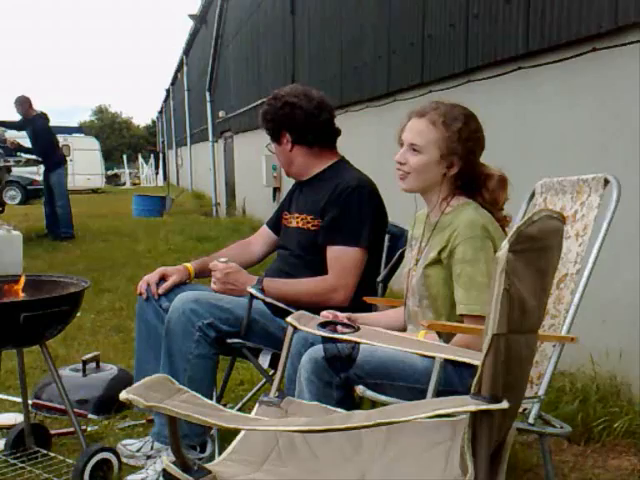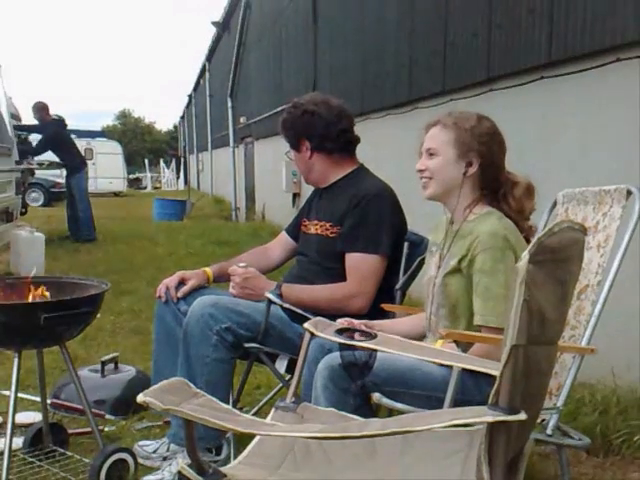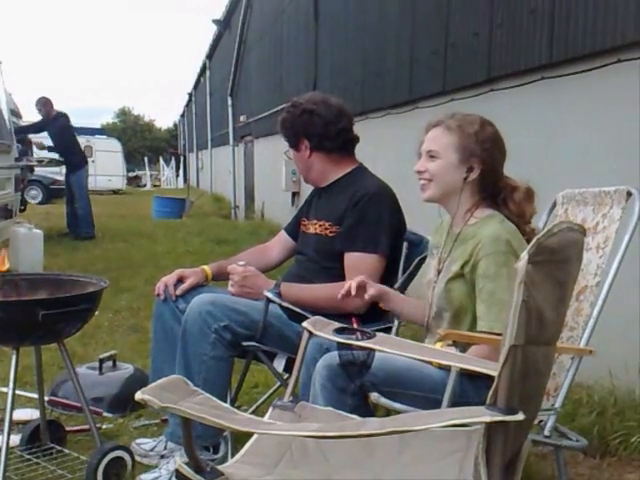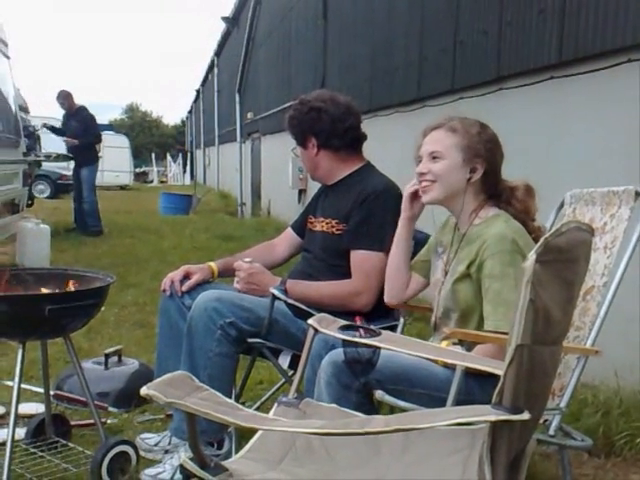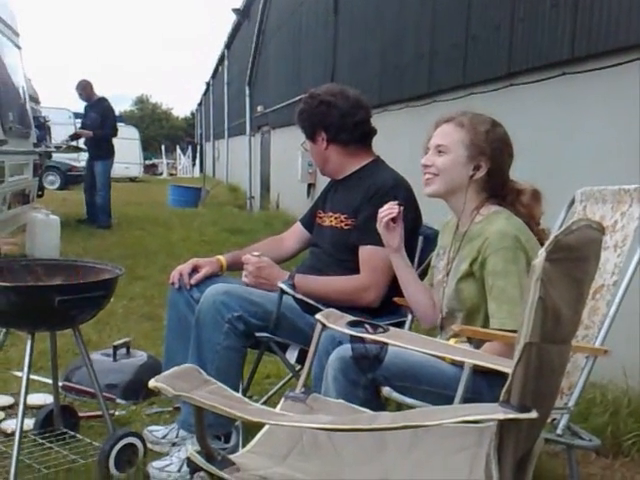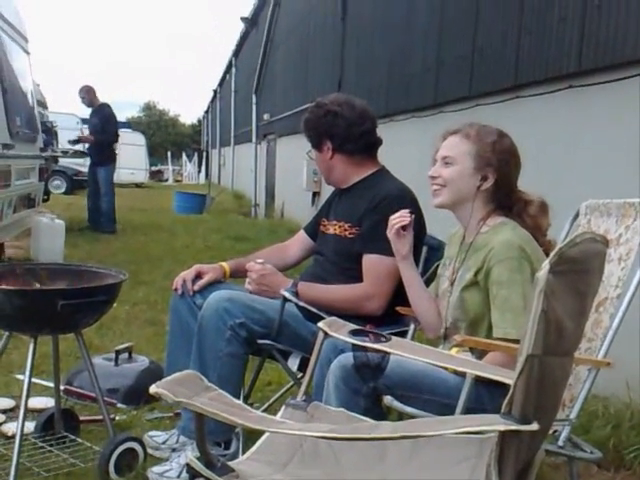
dt=0.5s
person 1, frame 1
left shoulder: (351, 190)
right shoulder: (302, 188)
left elbow: (339, 291)
right elbow: (255, 245)
left wrist: (253, 285)
right wrist: (189, 268)
right hip: (274, 303)
left knee: (192, 311)
right knee: (156, 296)
left ankle: (185, 445)
right ankle: (163, 423)
person 1, frame 2
left shoulder: (370, 198)
right shoulder: (322, 196)
left elbow: (357, 298)
right elbow: (274, 250)
left wrist: (271, 290)
right wrist: (208, 272)
right hip: (291, 309)
left knee: (210, 314)
right knee: (176, 299)
left ankle: (201, 447)
right ankle: (180, 429)
person 1, frame 3
left shoulder: (370, 197)
right shoulder: (321, 195)
left elbow: (356, 297)
right elbow: (272, 250)
left wrist: (270, 289)
right wrist: (206, 271)
right hip: (290, 308)
left knee: (207, 312)
right knee: (174, 298)
left ankle: (198, 445)
right ankle: (176, 426)
person 1, frame 4
left shoulder: (376, 194)
right shoulder: (328, 192)
left elbow: (362, 294)
right elbow: (279, 246)
left wrist: (276, 286)
right wrist: (213, 267)
right hip: (295, 304)
left knee: (213, 308)
right knee: (181, 293)
left ankle: (203, 441)
right ankle: (182, 422)
person 1, frame 5
left shoulder: (385, 190)
right shoulder: (337, 187)
left elbow: (370, 290)
right elbow: (287, 241)
left wrist: (285, 281)
right wrist: (221, 261)
right hip: (305, 299)
left knee: (222, 302)
right knee: (189, 287)
left ankle: (210, 435)
right ankle: (189, 417)
person 1, frame 6
left shoulder: (390, 199)
right shoulder: (342, 195)
left elbow: (373, 299)
right elbow: (291, 249)
left wrist: (288, 289)
right wrist: (225, 268)
right hip: (309, 307)
left knee: (224, 309)
right knee: (193, 292)
left ankle: (210, 442)
right ankle: (188, 421)
person 2, frame 1
left shoulder: (470, 227)
right shoulder: (423, 220)
left elbow: (477, 339)
left wrist: (391, 347)
right wrist: (355, 320)
left hip: (461, 369)
right hip: (425, 354)
left knee: (321, 361)
right knee: (306, 340)
person 2, frame 2
left shoulder: (490, 235)
right shoulder: (447, 229)
left elbow: (493, 349)
left wrist: (419, 357)
right wrist: (372, 327)
left hip: (479, 379)
right hip: (445, 362)
left knee: (338, 369)
right knee: (325, 348)
person 2, frame 3
left shoulder: (494, 239)
right shoulder: (446, 229)
left elbow: (494, 352)
left wrist: (415, 356)
right wrist: (385, 295)
left hip: (478, 381)
right hip: (443, 363)
left knee: (337, 368)
right knee: (323, 346)
person 2, frame 4
left shoulder: (499, 237)
right shoulder: (450, 229)
left elbow: (499, 351)
right elbow: (395, 294)
left wrist: (419, 356)
right wrist: (407, 220)
left hip: (485, 381)
right hip: (448, 361)
left knee: (341, 365)
right knee: (328, 343)
person 2, frame 5
left shoulder: (500, 234)
right shoulder: (452, 228)
left elbow: (507, 348)
right elbow: (431, 317)
left wrist: (435, 358)
right wrist: (395, 250)
left hip: (492, 379)
right hip: (456, 359)
left knee: (349, 361)
person 2, frame 6
left shoulder: (506, 245)
right shoulder: (459, 239)
left elbow: (509, 359)
right elbow: (435, 327)
left wrist: (436, 372)
right wrist: (403, 258)
left hip: (494, 389)
right hip: (458, 369)
left knee: (350, 368)
right knee: (338, 348)
person 3, frame 1
left shoulder: (40, 124)
right shoulder: (29, 120)
left elbow: (40, 151)
right elbow: (17, 126)
left wrist: (18, 147)
left hip: (57, 165)
right hip: (49, 165)
left knee: (61, 201)
right knee: (49, 200)
left ankle: (67, 233)
right ankle: (53, 231)
person 3, frame 2
left shoulder: (53, 130)
right shoulder: (50, 124)
left elbow: (36, 150)
right elbow: (33, 128)
right wrist: (13, 127)
left hip: (77, 168)
right hip: (71, 168)
left knee: (81, 202)
right knee: (71, 202)
left ankle: (88, 235)
right ankle: (75, 233)
person 3, frame 3
left shoulder: (62, 123)
right shoulder: (49, 121)
left elbow: (65, 148)
right elbow: (30, 128)
left wrist: (45, 147)
right wrist: (11, 131)
left hip: (78, 165)
right hip: (71, 165)
left knee: (81, 200)
right knee: (70, 200)
left ankle: (88, 232)
right ankle: (74, 230)
person 3, frame 4
left shoulder: (86, 116)
right shoulder: (67, 116)
left elbow: (97, 138)
right elbow: (63, 132)
left wrist: (77, 142)
right wrist: (50, 127)
left hip: (88, 162)
right hip: (78, 162)
left knee: (87, 196)
right knee: (77, 196)
left ankle: (95, 227)
right ankle: (81, 225)
person 3, frame 5
left shoulder: (105, 107)
right shoulder: (88, 108)
left elbow: (113, 132)
right elbow: (84, 128)
left wrist: (92, 134)
right wrist: (71, 138)
left hip: (104, 156)
right hip: (92, 154)
left knee: (101, 189)
right knee: (88, 187)
left ankle: (104, 221)
right ankle: (92, 217)
person 3, frame 6
left shoulder: (107, 113)
right shoulder: (93, 113)
left elbow: (113, 138)
left wrist: (92, 139)
right wrist: (81, 139)
left hip: (105, 161)
right hip: (95, 160)
left knee: (106, 194)
right knee: (92, 194)
left ankle: (108, 226)
right ankle: (94, 224)
